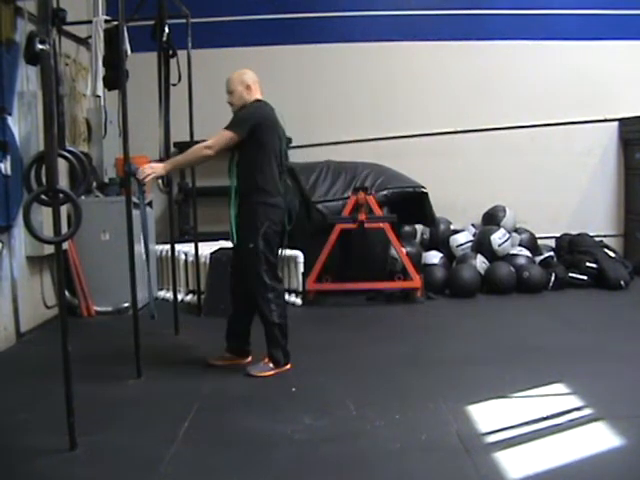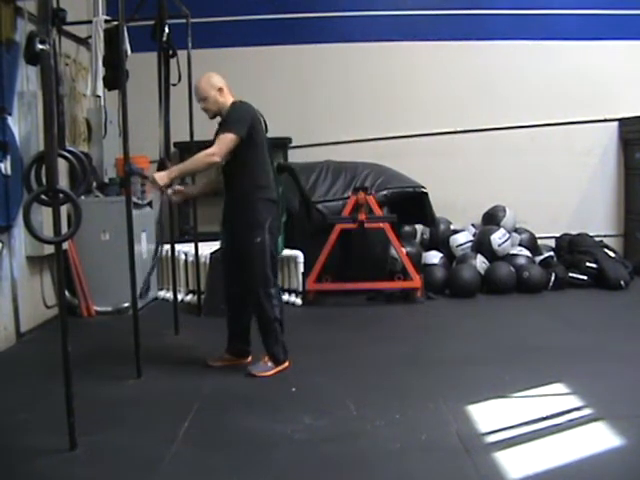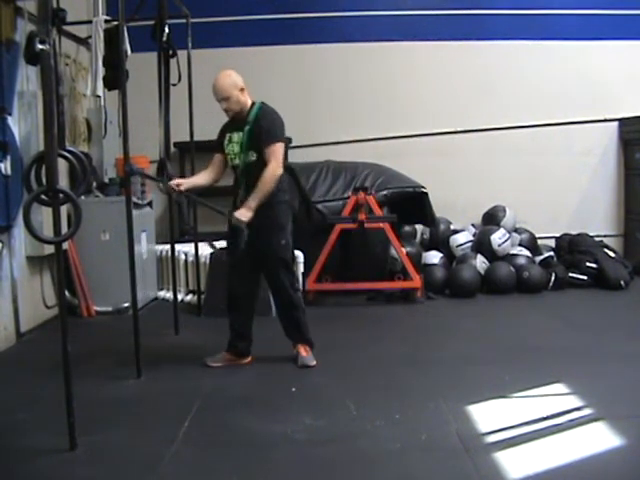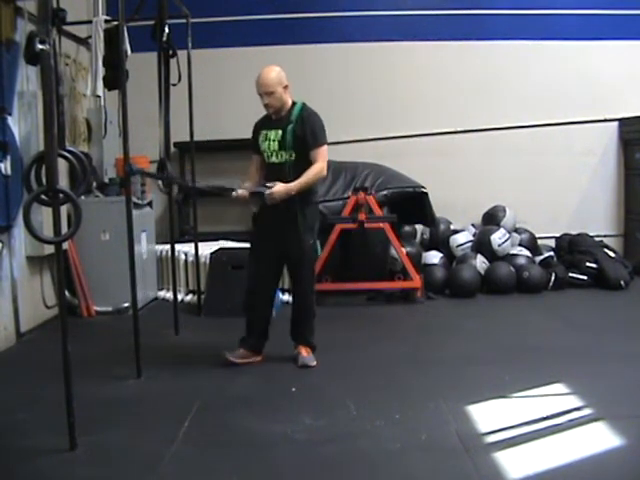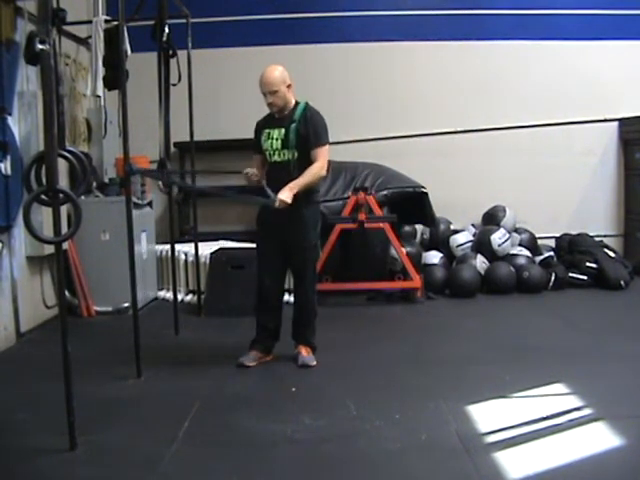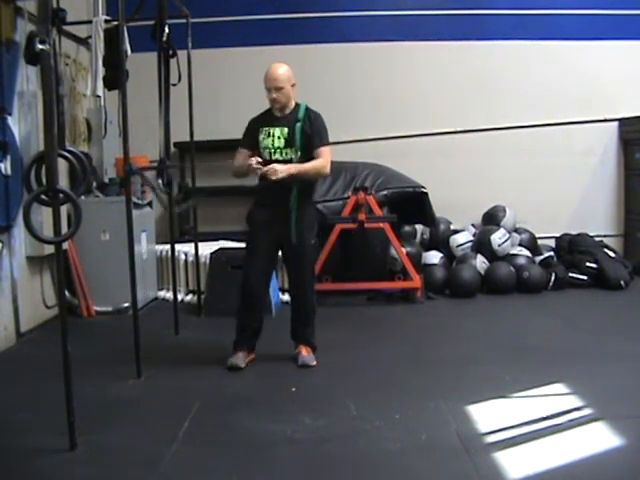
dt=0.5s
person 1, frame 1
left shoulder: (254, 114)
right shoulder: (265, 118)
left elbow: (210, 148)
left wrist: (165, 166)
left hip: (262, 211)
right hip: (259, 209)
left knee: (264, 282)
right knee: (241, 281)
left ankle: (278, 357)
right ankle: (237, 349)
person 1, frame 2
left shoulder: (241, 114)
right shoulder: (224, 126)
left elbow: (215, 156)
right elbow: (221, 173)
left wrist: (171, 173)
right wrist: (188, 191)
left hip: (258, 210)
right hip: (235, 211)
left knee: (261, 282)
right knee: (235, 283)
left ankle: (276, 355)
right ankle: (238, 349)
person 1, frame 3
left shoulder: (267, 118)
right shoulder: (227, 130)
left elbow: (275, 168)
right elbow: (214, 171)
left wrist: (249, 207)
right wrist: (187, 182)
left hip: (272, 212)
right hip: (242, 214)
left knee: (283, 281)
right knee: (239, 285)
left ankle: (302, 343)
right ankle: (238, 349)
person 1, frame 4
left shoulder: (307, 119)
right shoulder: (261, 126)
left elbow: (321, 167)
left wrist: (290, 188)
right wrist: (246, 188)
left hip: (299, 213)
right hip: (268, 213)
left knee: (303, 282)
right knee: (258, 281)
left ankle: (304, 345)
right ankle: (252, 345)
person 1, frame 5
left shoulder: (310, 118)
right shoulder: (263, 125)
left elbow: (320, 167)
left wrist: (291, 189)
right wrist: (254, 176)
left hip: (302, 212)
right hip: (270, 213)
left knee: (304, 281)
right knee: (267, 282)
left ankle: (305, 344)
right ankle: (263, 345)
person 1, frame 6
left shoulder: (310, 120)
right shoulder: (257, 124)
left elbow: (325, 166)
right elbow: (236, 168)
left wrist: (290, 169)
right wrist: (248, 165)
left hip: (299, 213)
right hip: (264, 212)
left knee: (302, 282)
right knee: (254, 280)
left ankle: (304, 344)
right ankle: (244, 346)
